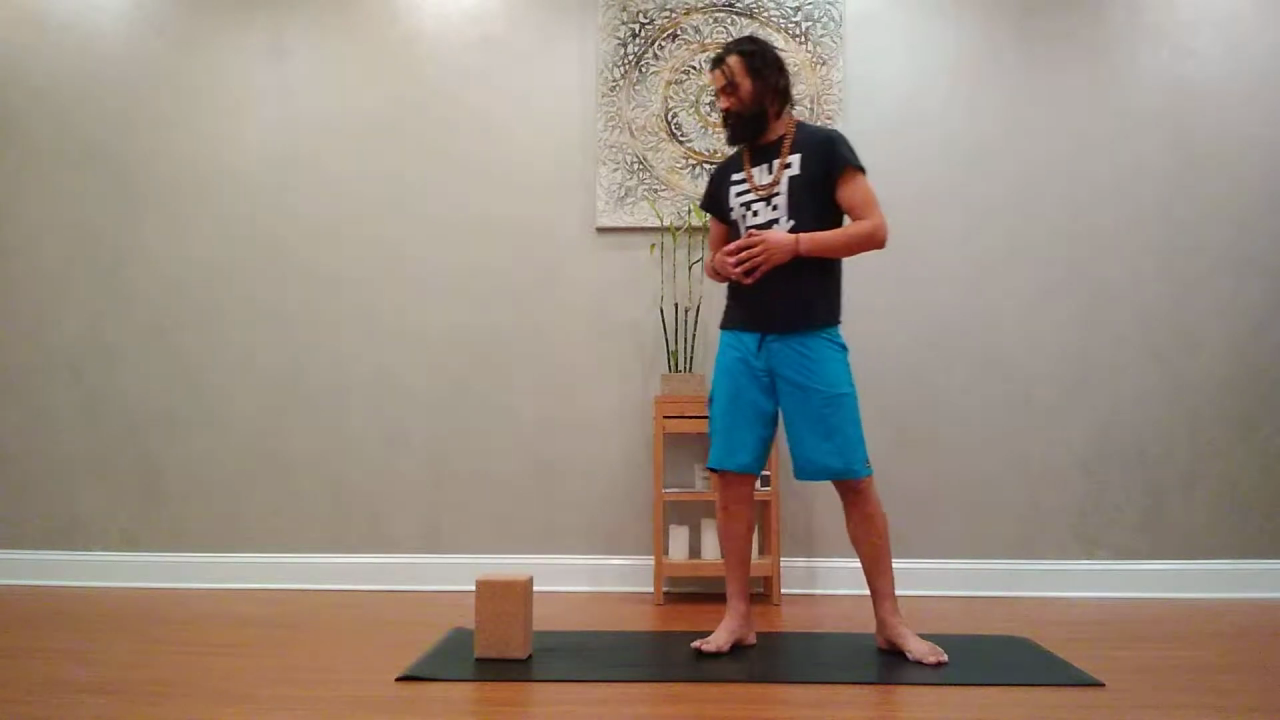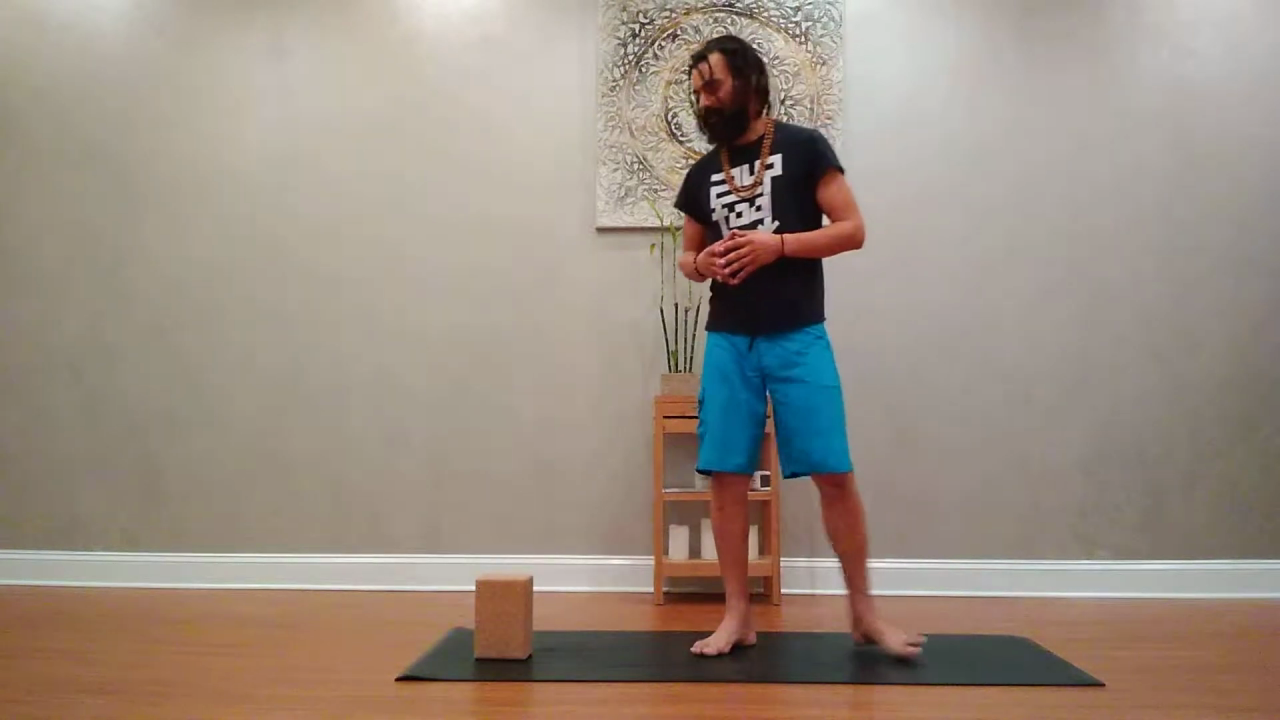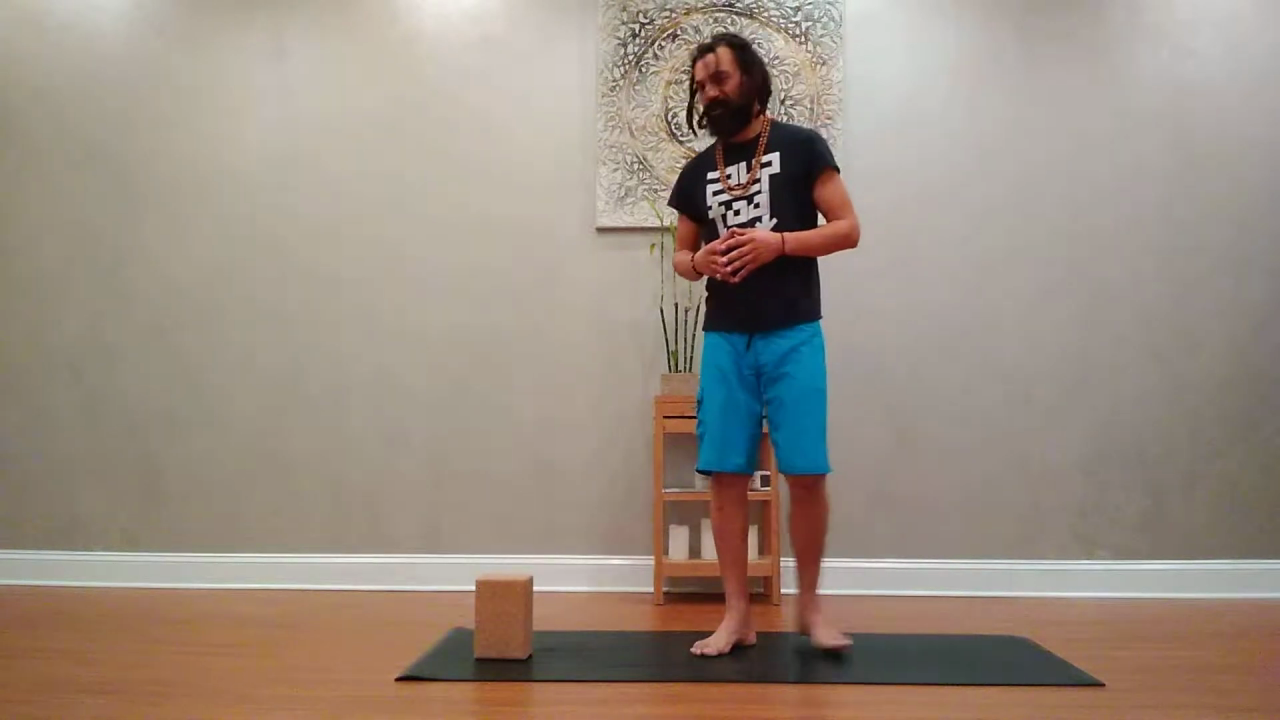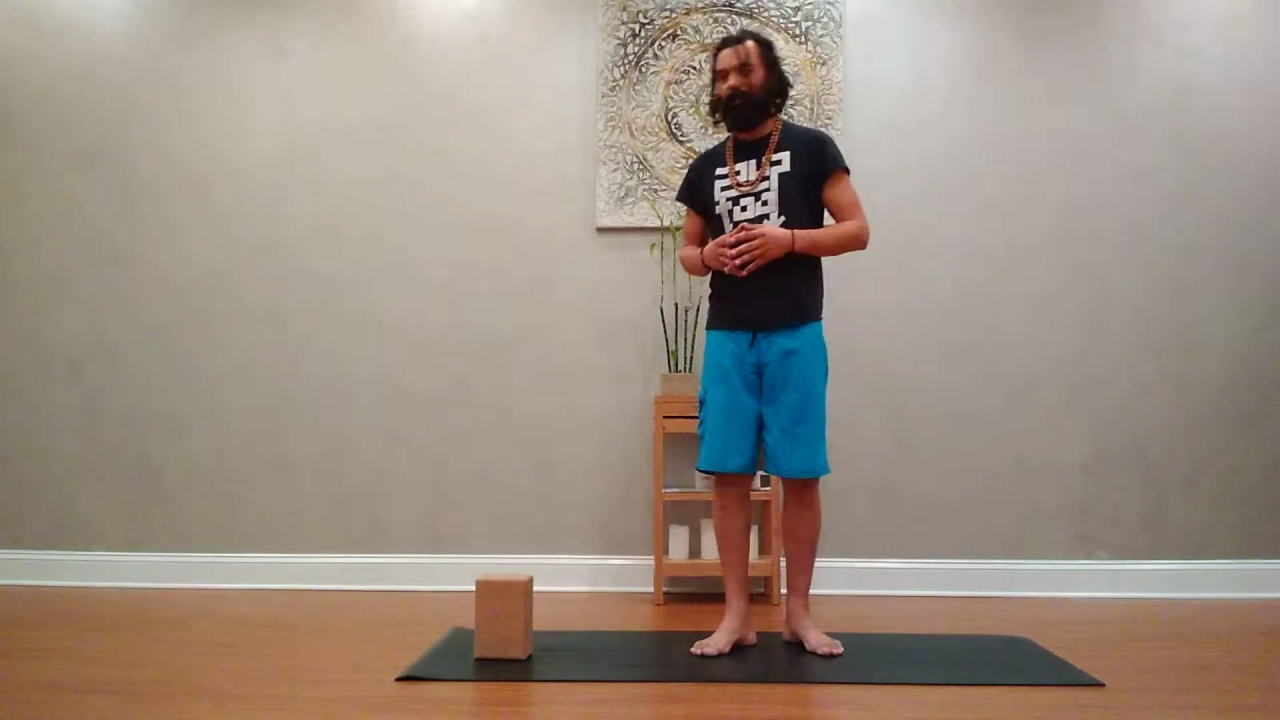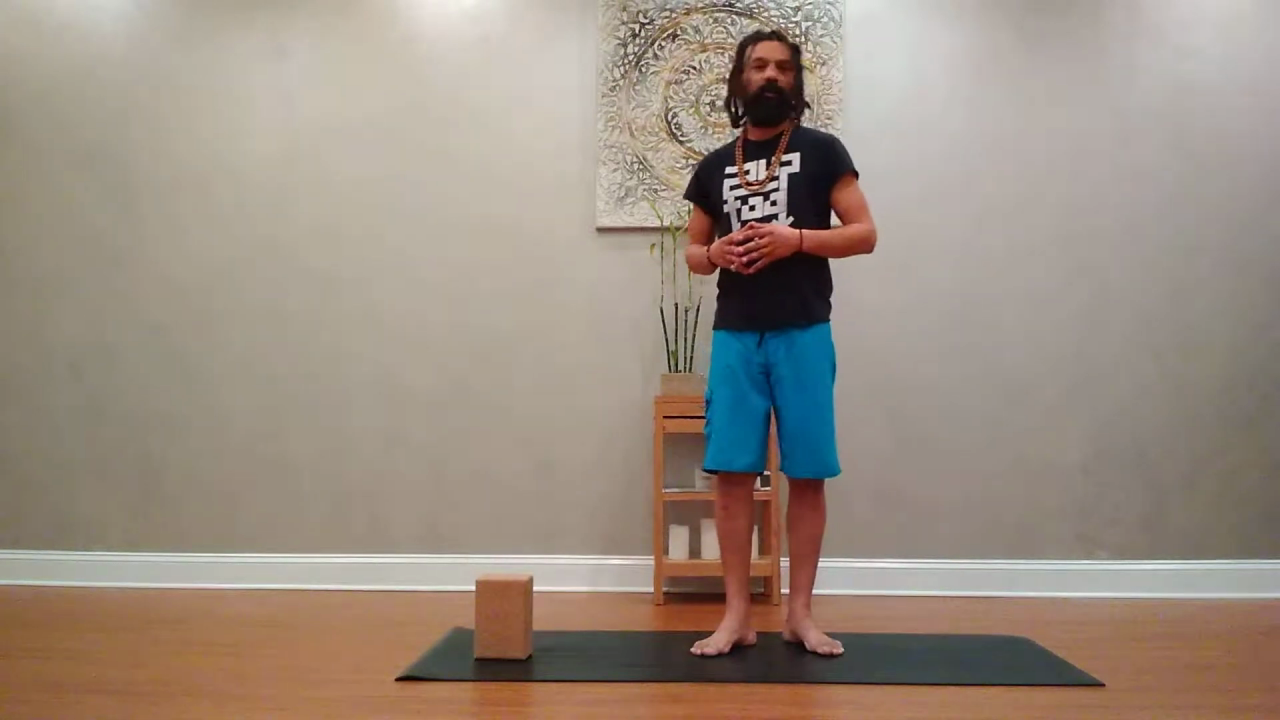
dt=0.2s
person 1, frame 1
left shoulder: (824, 146)
right shoulder: (726, 172)
left elbow: (874, 229)
left wrist: (791, 244)
right wrist: (722, 263)
left hip: (812, 339)
right hip: (740, 341)
left knee: (852, 478)
right knee: (732, 475)
left ankle: (889, 619)
right ankle: (738, 615)
person 1, frame 2
left shoulder: (804, 147)
right shoulder: (702, 172)
left elbow: (852, 229)
right elbow: (688, 256)
left wrist: (778, 244)
right wrist: (702, 263)
left hip: (798, 337)
right hip: (728, 341)
left knee: (833, 473)
right knee: (726, 476)
left ankle: (862, 609)
right ankle: (737, 615)
person 1, frame 3
left shoulder: (801, 146)
right shoulder: (697, 171)
left elbow: (847, 228)
right elbow: (681, 256)
left wrist: (776, 243)
right wrist: (701, 262)
left hip: (794, 335)
right hip: (725, 339)
left knee: (807, 473)
right knee: (726, 476)
left ankle: (809, 606)
right ankle: (737, 615)
person 1, frame 4
left shoulder: (811, 148)
right shoulder: (705, 167)
left elbow: (856, 230)
right elbow: (687, 250)
left wrist: (785, 239)
right wrist: (709, 255)
left hip: (796, 335)
right hip: (727, 337)
left knee: (801, 476)
right knee: (727, 475)
left ankle: (798, 611)
right ankle: (737, 614)
person 1, frame 5
left shoulder: (822, 150)
right shoulder: (714, 166)
left elbow: (864, 234)
right elbow: (693, 249)
left wrist: (795, 239)
right wrist: (716, 253)
left hip: (803, 334)
right hip: (735, 337)
left knee: (808, 475)
right knee: (731, 474)
left ankle: (800, 612)
right ankle: (737, 614)
